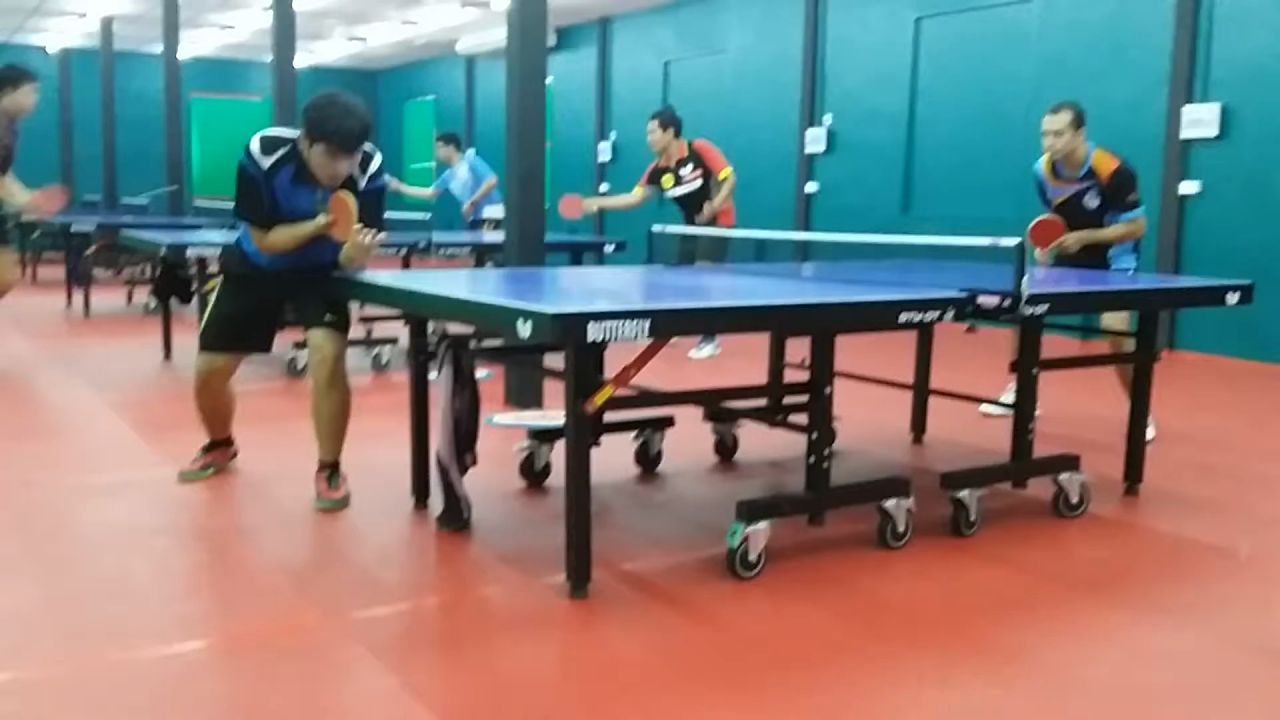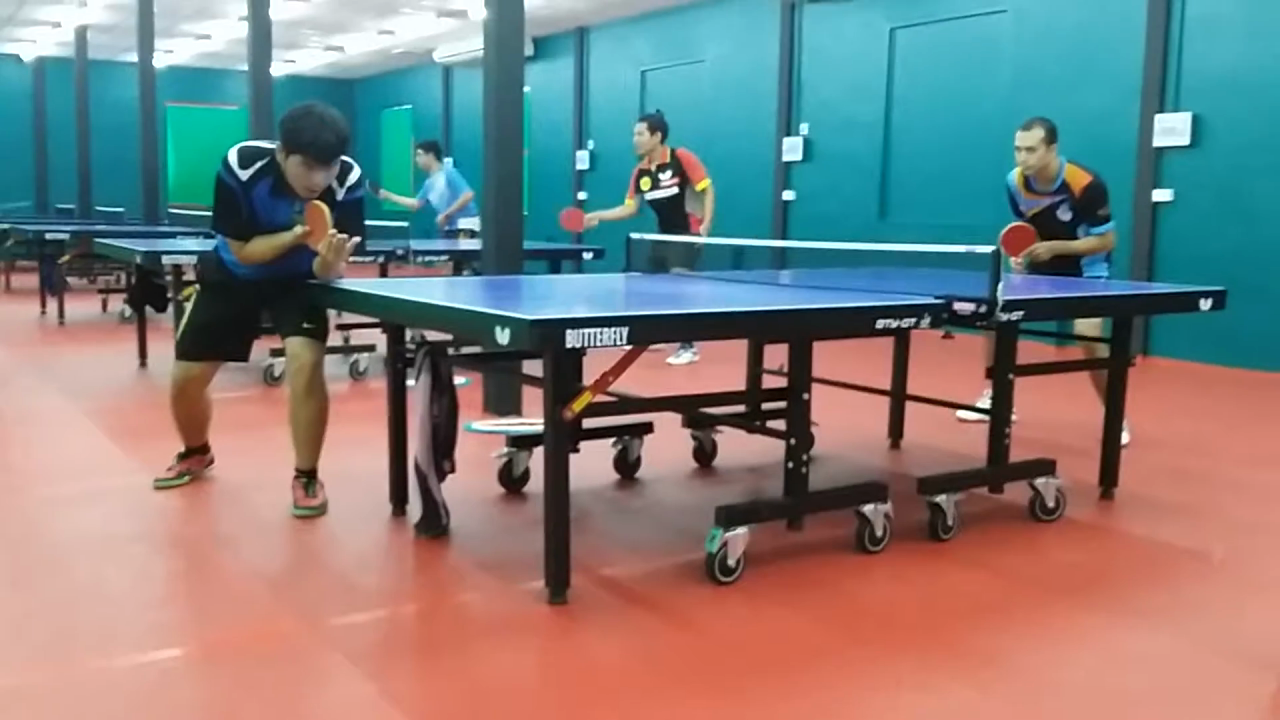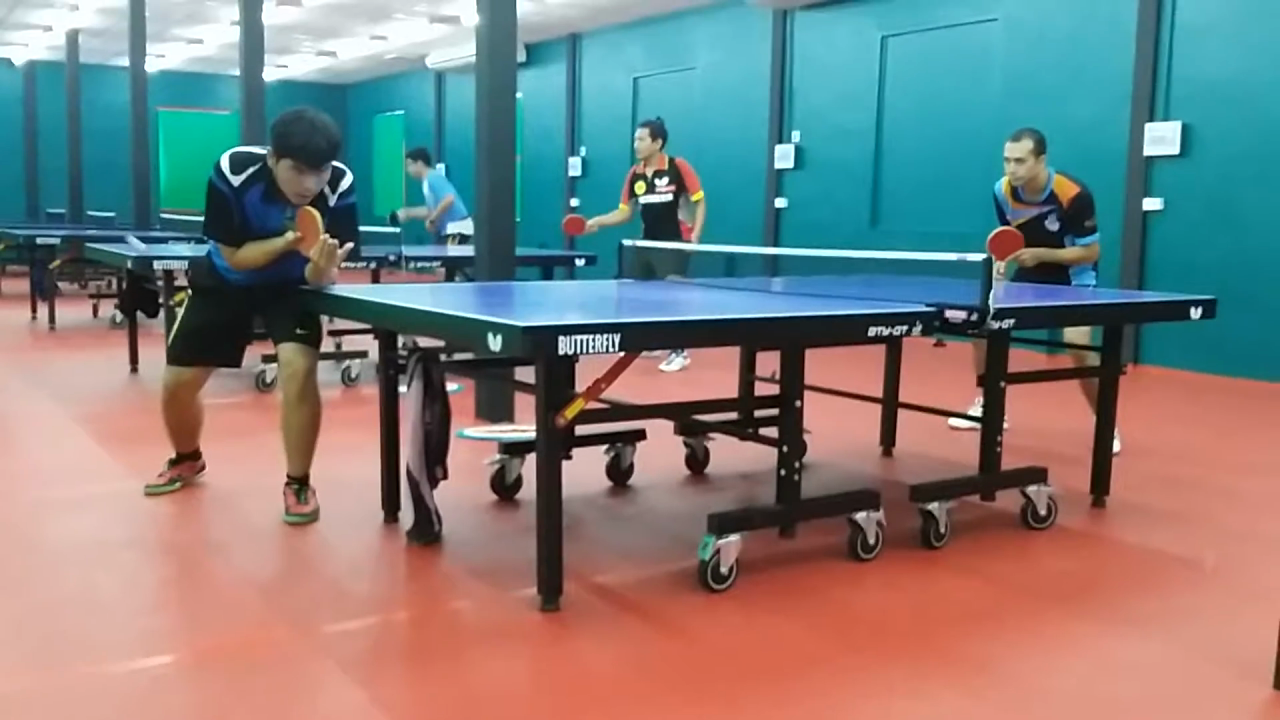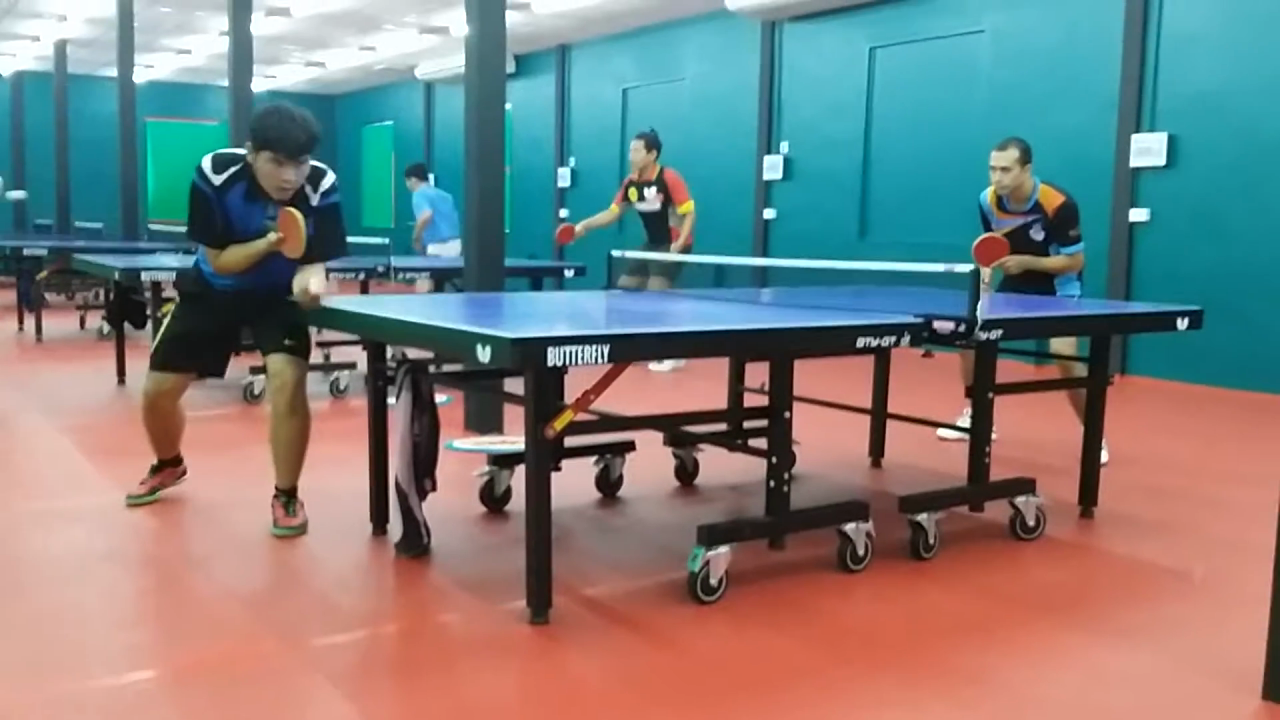
dt=0.2s
person 1, frame 1
left shoulder: (370, 169)
right shoulder: (263, 154)
left elbow: (351, 259)
right elbow: (265, 240)
left wrist: (356, 252)
right wrist: (318, 225)
left hip: (321, 271)
right hip: (255, 267)
left knee: (328, 355)
right knee: (210, 369)
left ankle: (329, 469)
right ankle: (220, 446)
person 1, frame 2
left shoulder: (348, 181)
right shoulder: (240, 166)
left elbow: (329, 270)
right elbow: (243, 251)
left wrist: (331, 259)
right wrist: (294, 236)
left hip: (298, 280)
right hip: (232, 276)
left knee: (305, 363)
right knee: (186, 377)
left ankle: (306, 477)
right ankle: (196, 454)
person 1, frame 3
left shoulder: (340, 187)
right shoulder: (233, 173)
left elbow: (321, 274)
right elbow: (235, 257)
left wrist: (322, 265)
right wrist: (287, 242)
left hip: (291, 286)
right hip: (225, 282)
left knee: (299, 368)
right knee: (177, 382)
left ankle: (298, 484)
right ankle: (187, 459)
person 1, frame 4
left shoulder: (321, 188)
right shoulder: (213, 175)
left elbow: (314, 265)
right elbow: (220, 263)
left wrist: (308, 284)
right wrist: (269, 243)
left hip: (279, 295)
right hip: (213, 290)
left knee: (288, 381)
right knee: (158, 390)
left ankle: (287, 497)
right ankle: (167, 466)
person 2, frame 1
left shoulder: (1114, 170)
right shoulder: (1043, 169)
left elbow: (1136, 227)
left wrist: (1085, 237)
right wrist: (1046, 242)
left hip: (1112, 259)
right hip: (1069, 256)
left knee: (1115, 328)
right ankle: (1021, 393)
person 2, frame 2
left shoulder: (1086, 184)
right shoulder: (1015, 181)
left elbow: (1106, 241)
left wrist: (1055, 247)
right wrist: (1020, 250)
left hip: (1085, 268)
right hip: (1042, 265)
left knee: (1090, 334)
person 2, frame 3
left shoulder: (1074, 195)
right shoulder: (1002, 191)
left elbow: (1090, 253)
left wrist: (1041, 254)
right wrist: (1004, 258)
left hip: (1073, 277)
right hip: (1029, 274)
left knee: (1078, 343)
person 2, frame 4
left shoulder: (1058, 204)
right shoulder: (988, 200)
left elbow: (1075, 261)
left wrist: (1027, 262)
right wrist: (989, 266)
left hip: (1057, 287)
right hip: (1014, 284)
left knee: (1064, 353)
person 3, frame 1
left shoulder: (700, 149)
right shoulder: (657, 169)
left elbow: (729, 177)
right elbow: (634, 197)
left wrist: (715, 204)
right wrist: (597, 203)
left hip: (717, 222)
right hip: (691, 228)
left ankle: (709, 339)
person 3, frame 2
left shoulder: (682, 158)
right shoulder: (640, 171)
left elbow: (707, 189)
right elbow: (629, 208)
left wrist: (706, 223)
right wrist: (597, 216)
left hip: (687, 234)
right hip: (662, 236)
left ankle: (688, 346)
person 3, frame 3
left shoulder: (679, 167)
right shoulder: (634, 175)
left elbow: (700, 201)
right elbow: (624, 212)
left wrist: (696, 233)
right wrist: (597, 221)
left hip: (675, 242)
right hip: (648, 243)
left ankle: (678, 352)
person 3, frame 4
left shoulder: (669, 178)
right shoulder: (631, 182)
left elbow: (689, 211)
right elbow: (613, 213)
left wrist: (680, 242)
right wrist: (585, 224)
left hip: (673, 246)
right hip: (653, 246)
left knee: (655, 292)
right knee: (625, 286)
